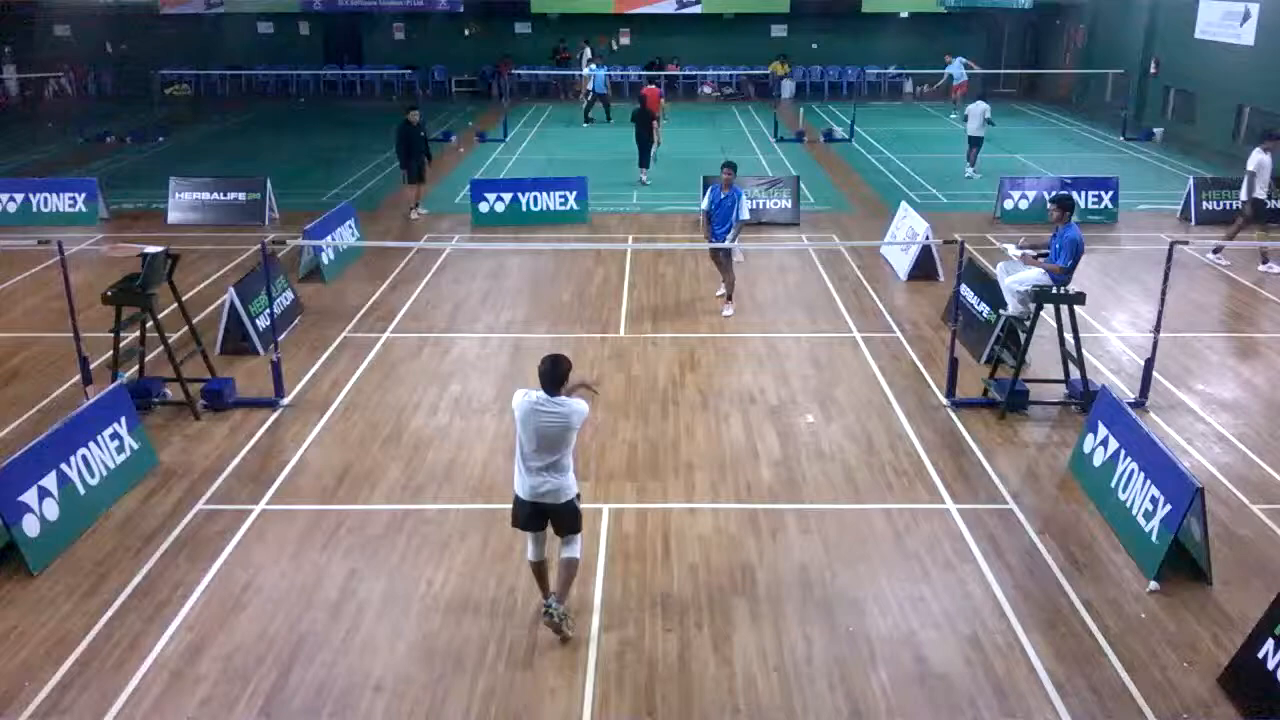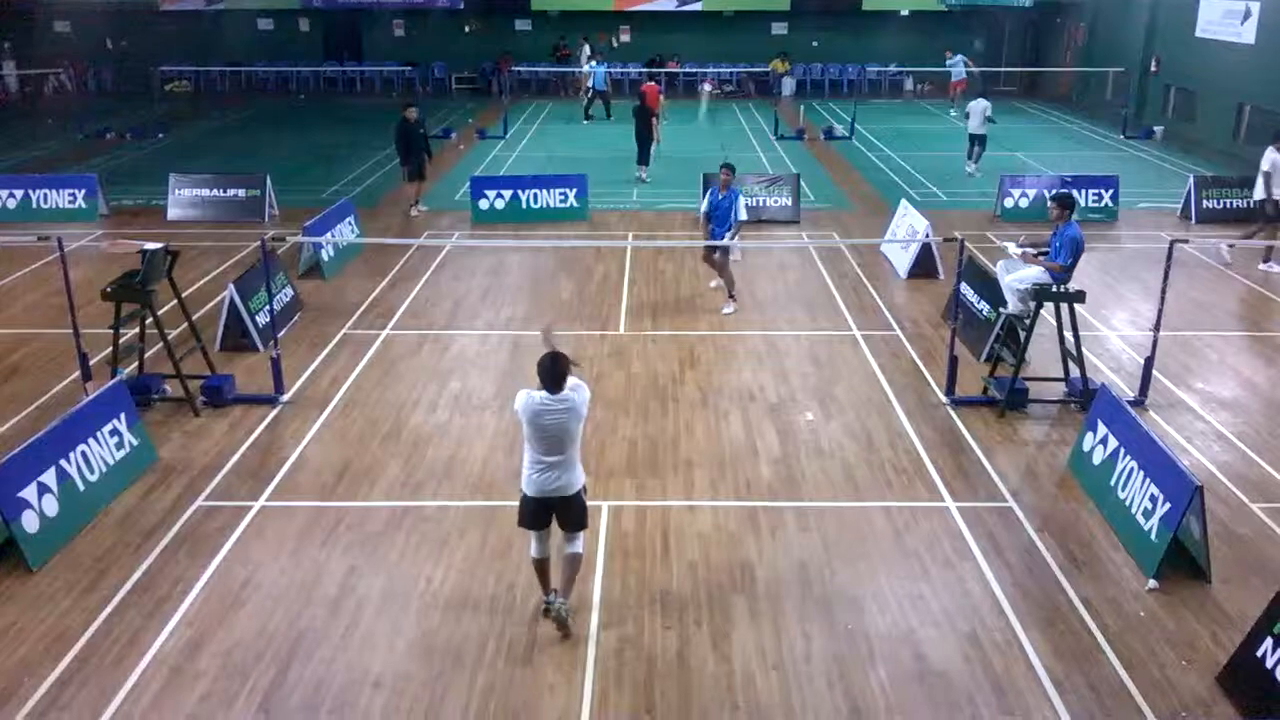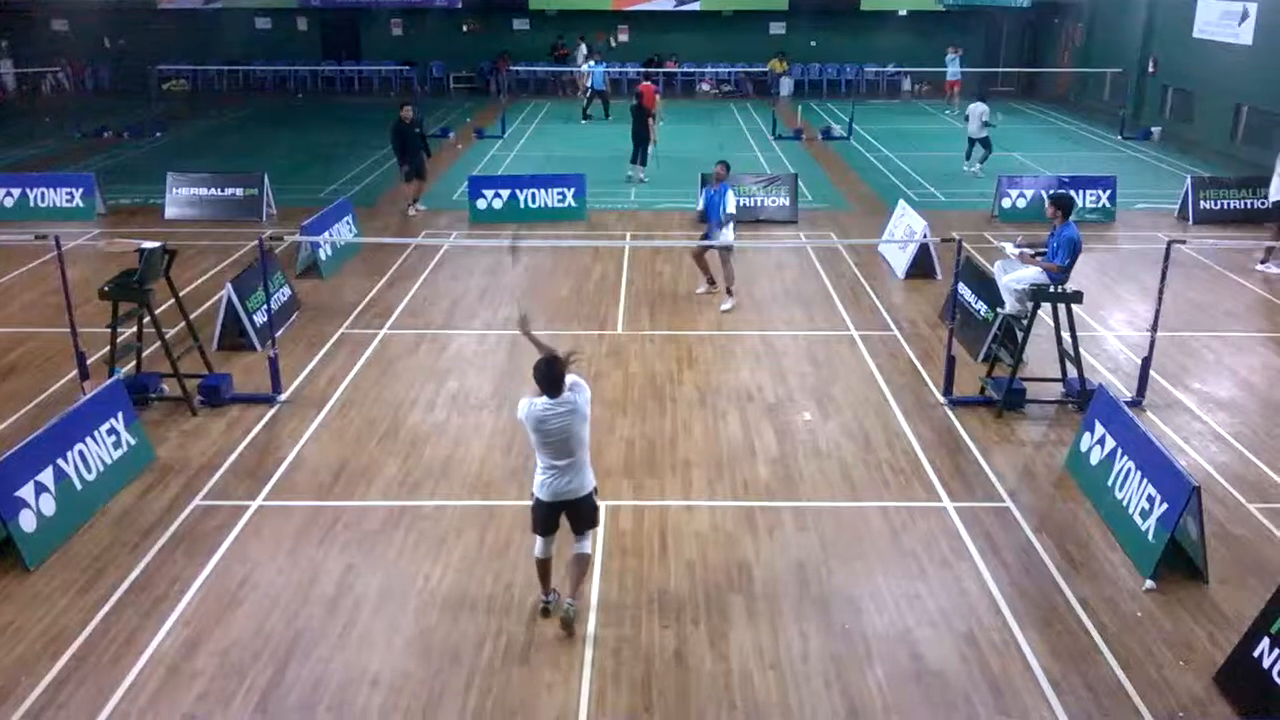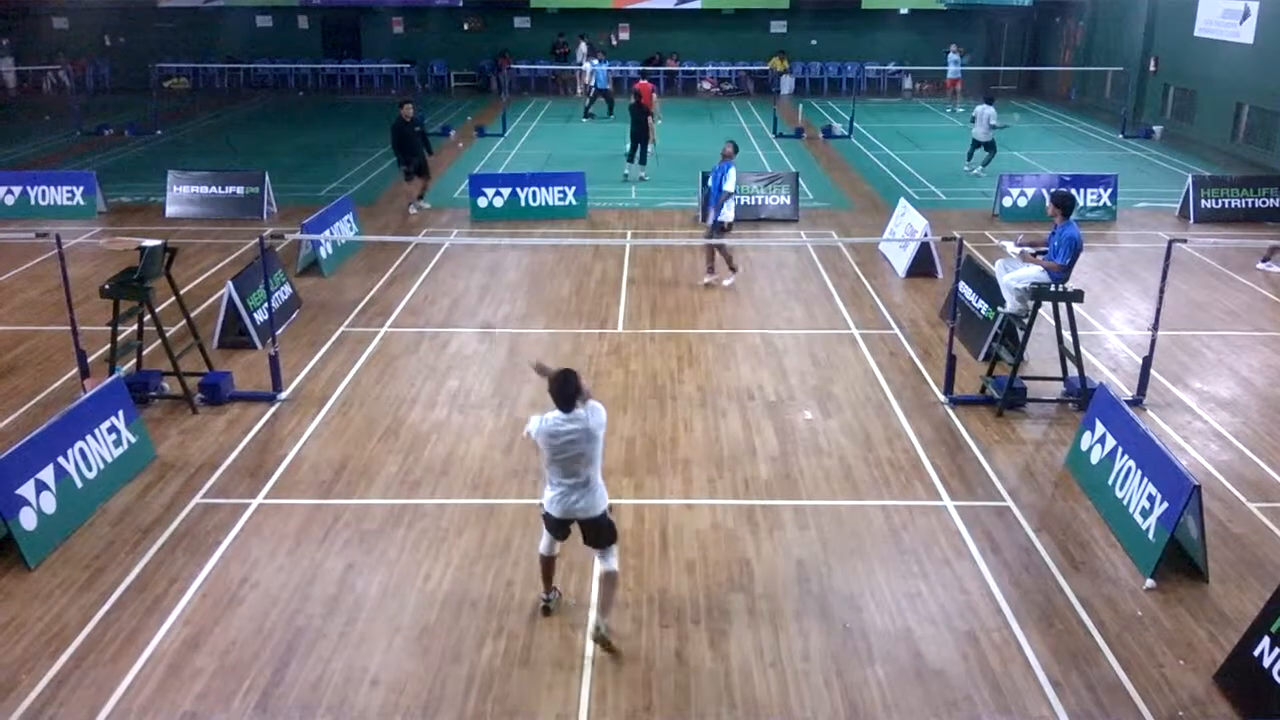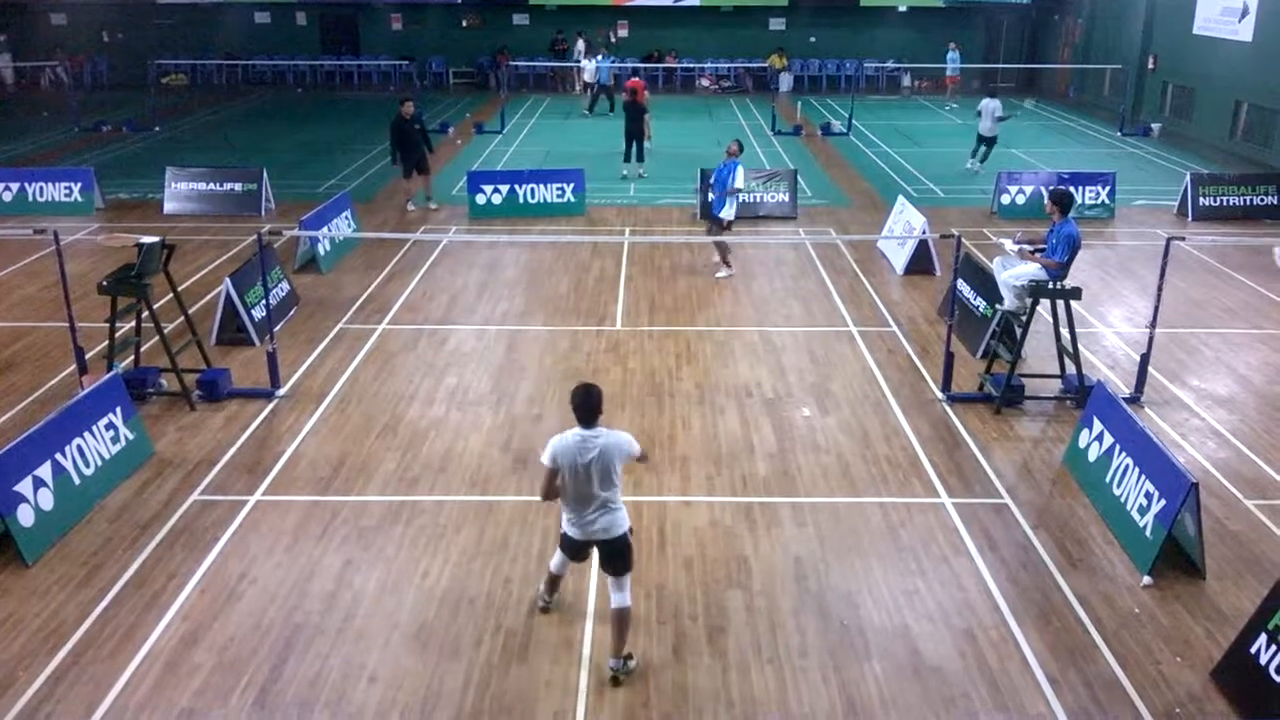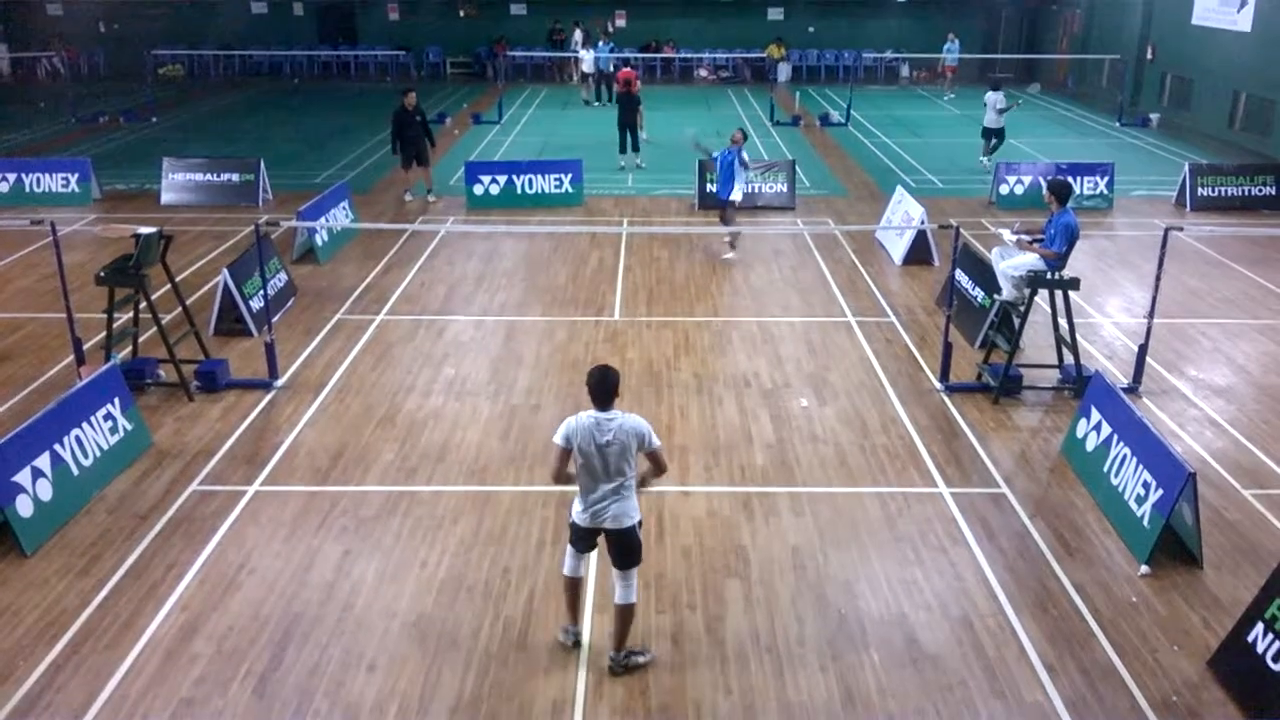
dt=0.2s
person 1, frame 1
left shoulder: (522, 401)
right shoulder: (577, 409)
left wrist: (573, 388)
right wrist: (574, 389)
left hip: (528, 491)
right hip: (562, 492)
left knee: (535, 546)
right knee: (571, 546)
left ankle: (547, 600)
right ankle: (558, 607)
person 1, frame 2
left shoulder: (525, 402)
right shoulder: (578, 400)
right elbow: (571, 380)
left wrist: (550, 356)
right wrist: (557, 357)
left hip: (535, 487)
right hip: (569, 487)
left knee: (539, 543)
right knee: (574, 542)
left ankle: (548, 598)
right ankle: (563, 602)
person 1, frame 3
left shoulder: (527, 410)
right shoulder: (580, 399)
left elbow: (542, 393)
right elbow: (564, 375)
left wrist: (555, 365)
right wrist: (530, 336)
left hip: (546, 491)
right hip: (580, 489)
left knee: (544, 544)
right knee: (582, 542)
left ankle: (547, 597)
right ankle: (570, 603)
person 1, frame 4
left shoulder: (540, 425)
right shoulder: (594, 417)
right elbow: (585, 396)
right wrist: (552, 375)
left hip: (557, 504)
right hip: (593, 505)
left knee: (549, 541)
right knee: (608, 558)
left ankle: (547, 596)
right ankle: (602, 623)
person 1, frame 5
left shoulder: (559, 444)
right shoulder: (618, 441)
left elbow: (546, 494)
right elbow: (643, 457)
left hip: (576, 525)
right hip: (613, 526)
left knee: (562, 559)
right knee: (620, 591)
left ankle: (546, 597)
right ankle: (618, 660)
person 1, frame 6
left shoulder: (573, 425)
right shoulder: (635, 425)
left elbow: (557, 476)
right elbow: (661, 466)
right wrist: (644, 478)
left hip: (585, 514)
right hip: (623, 516)
left knee: (573, 560)
right knee: (626, 585)
left ankle: (572, 630)
right ankle: (619, 655)
